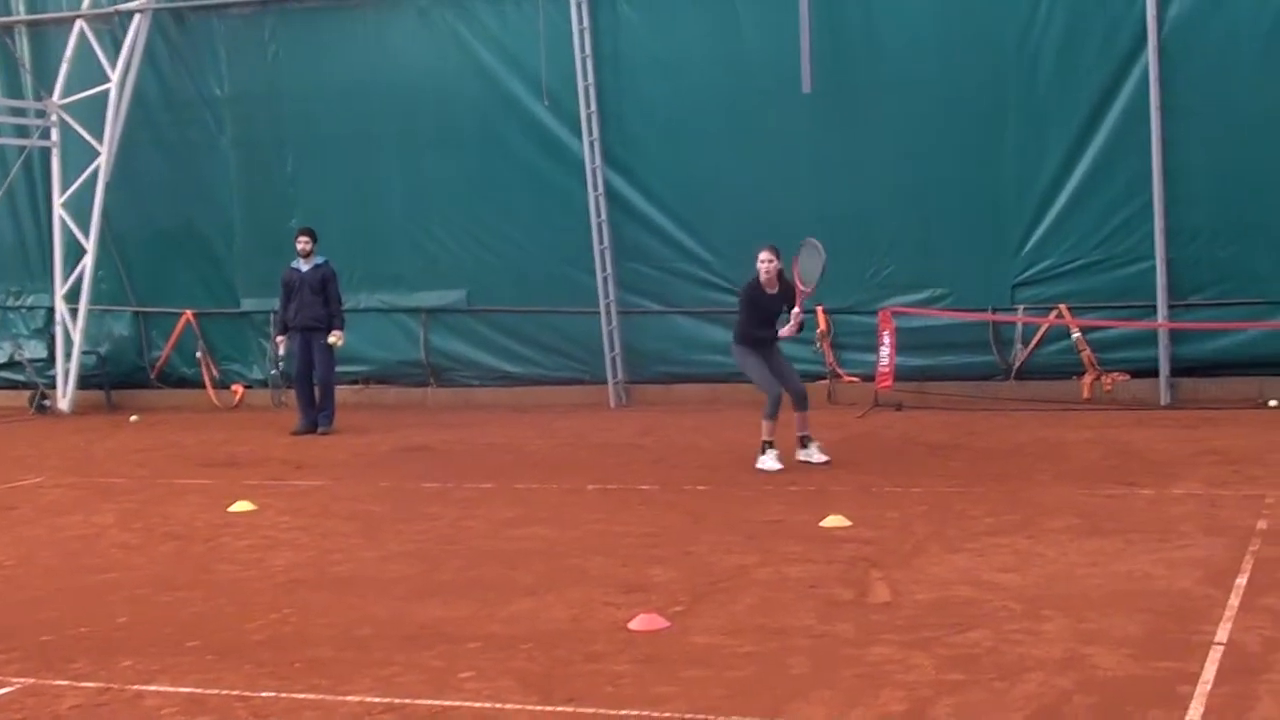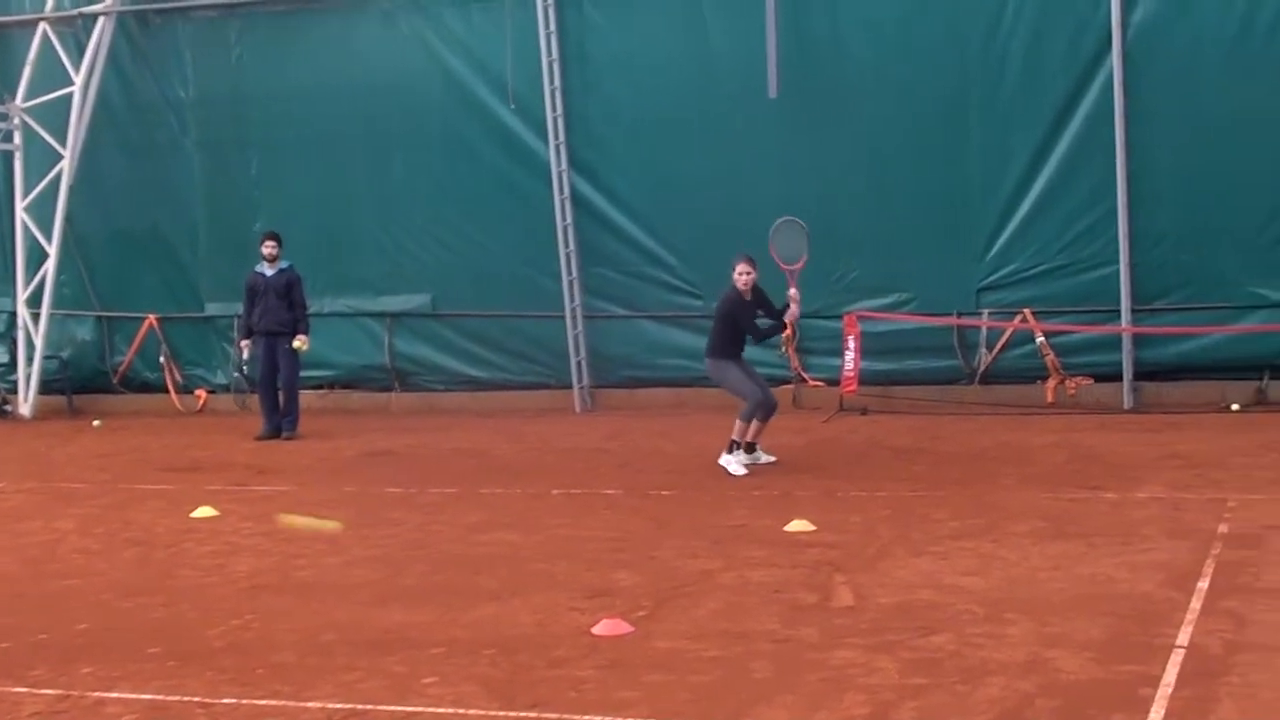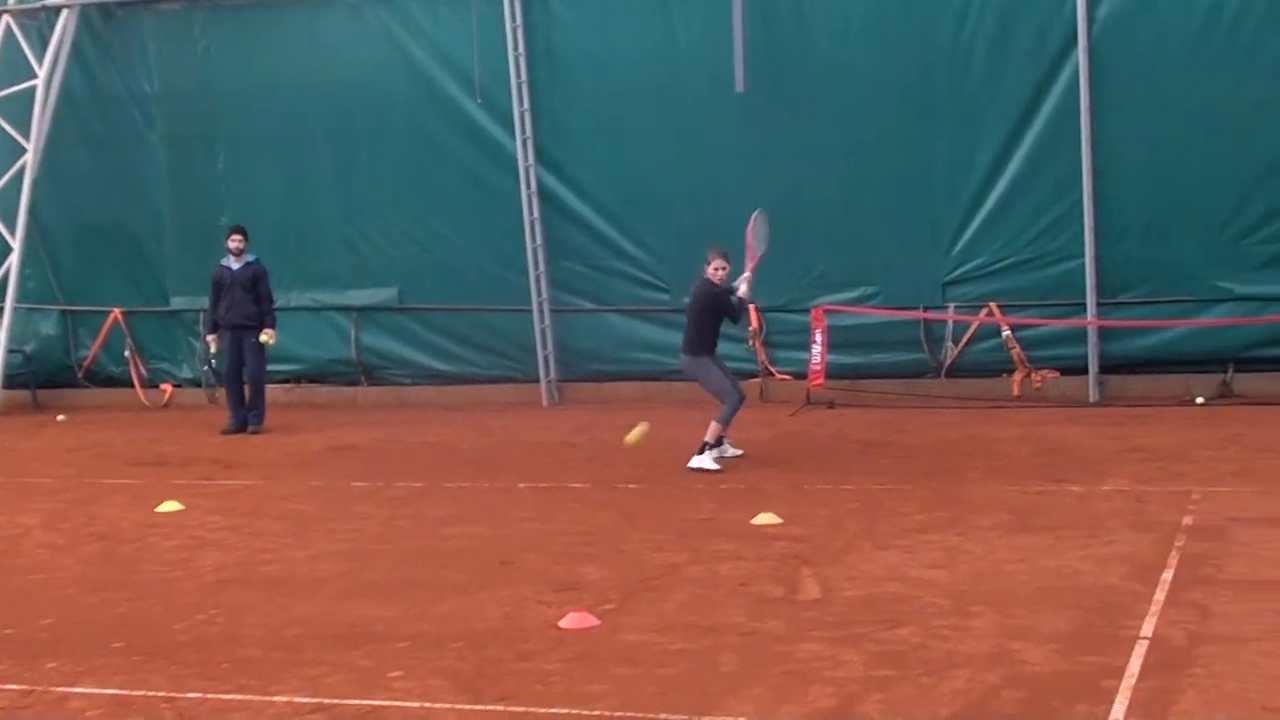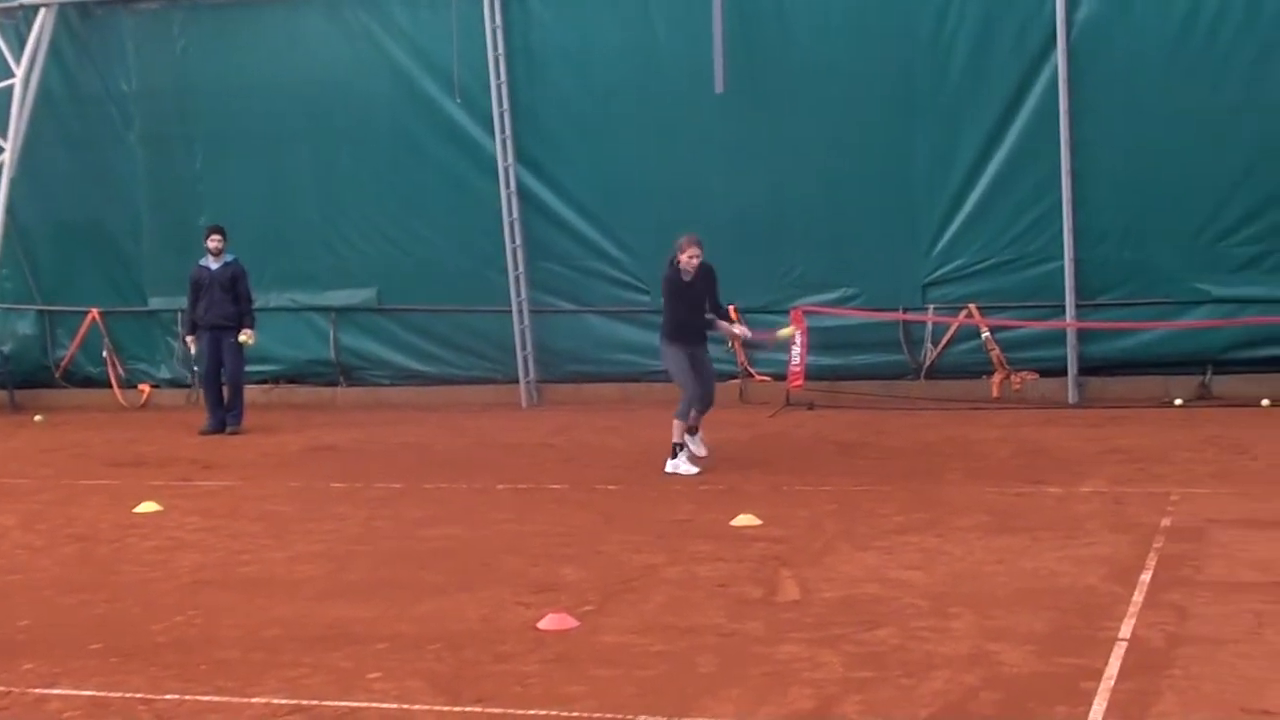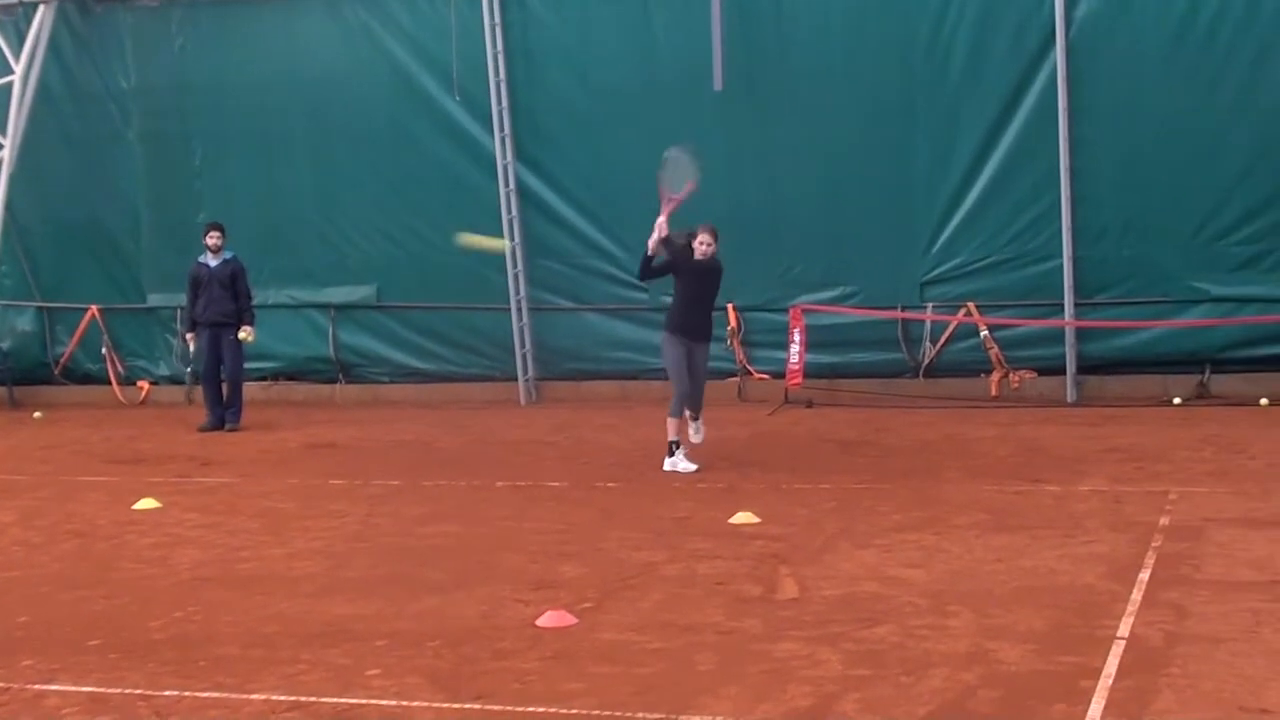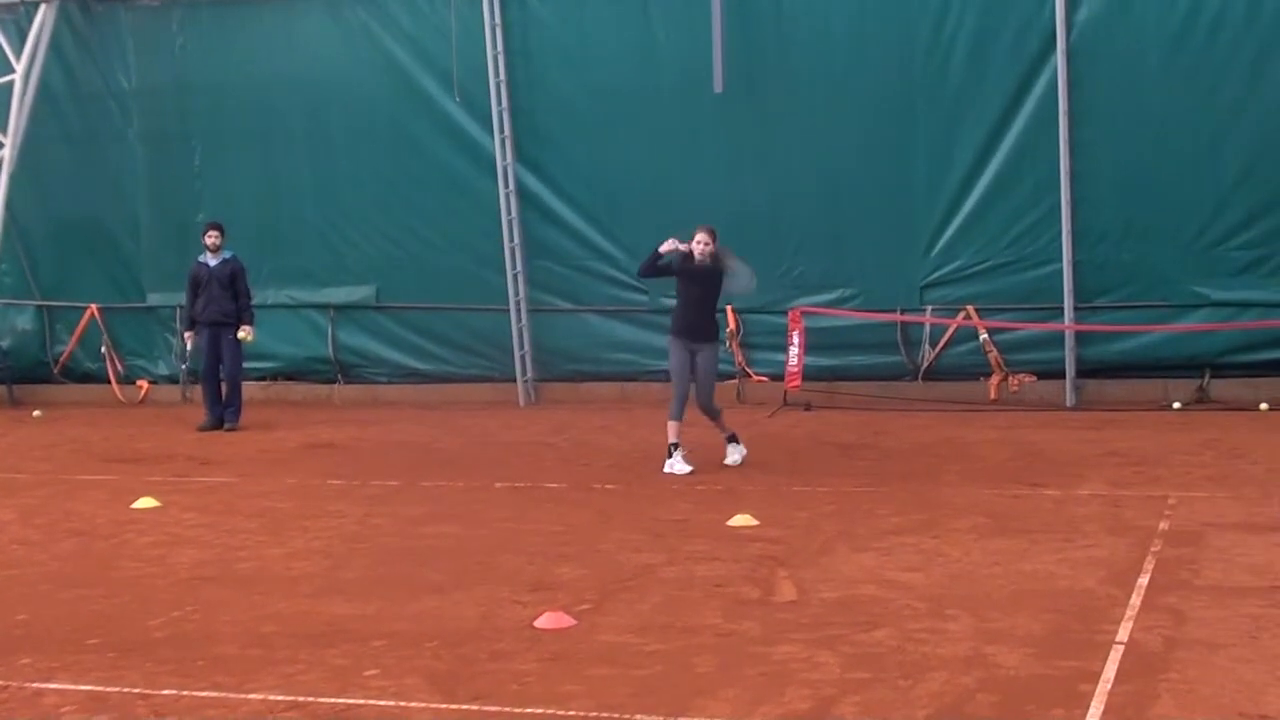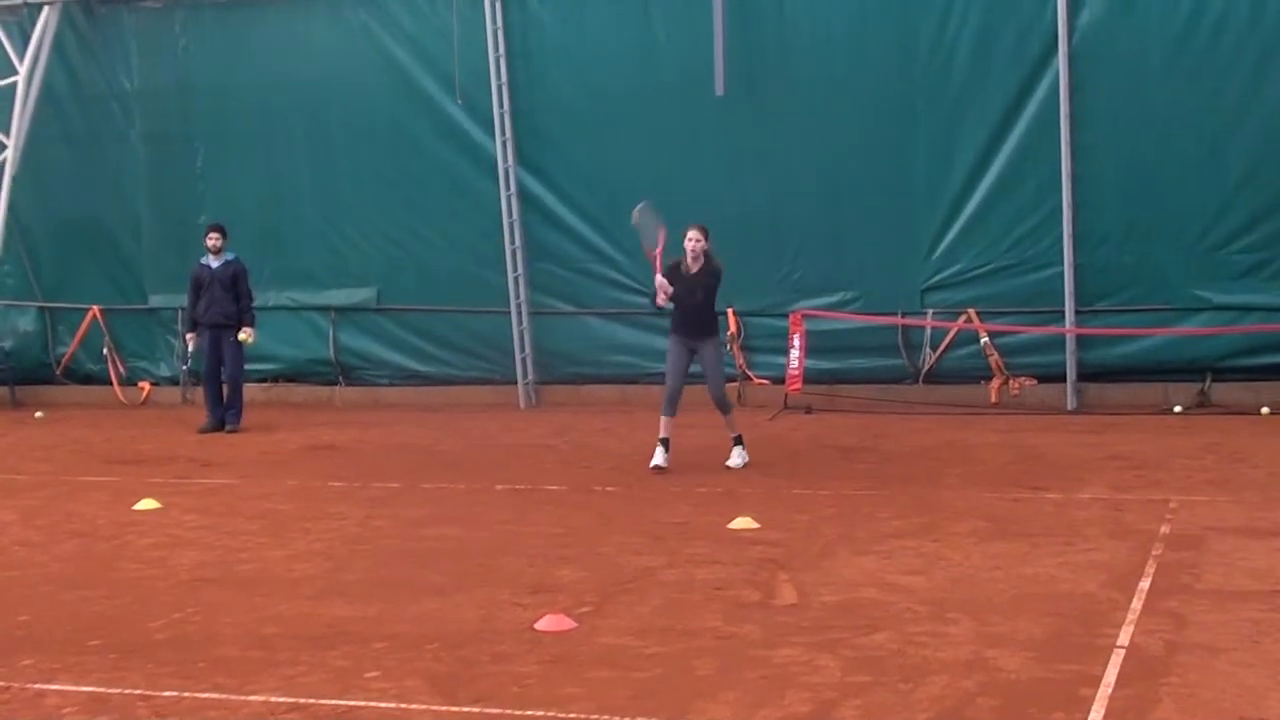
dt=0.2s
person 1, frame 1
left shoulder: (785, 286)
right shoulder: (750, 291)
left elbow: (797, 321)
right elbow: (749, 331)
left wrist: (796, 320)
right wrist: (779, 333)
left hip: (769, 349)
right hip: (746, 349)
left knee: (799, 391)
right knee: (774, 392)
left ankle: (807, 445)
right ankle: (766, 453)
person 1, frame 2
left shoulder: (753, 292)
right shoulder: (734, 301)
left elbow: (773, 314)
right elbow: (758, 336)
left wrist: (791, 304)
right wrist: (786, 322)
left hip: (734, 359)
right hip: (719, 362)
left knee: (769, 402)
right knee: (756, 398)
left ankle: (749, 450)
right ankle: (731, 453)
person 1, frame 3
left shoulder: (711, 286)
right shoulder: (711, 292)
right elbow: (735, 314)
left wrist: (735, 288)
right wrist: (742, 297)
left hip: (707, 354)
right hip: (695, 358)
left knee: (738, 396)
right knee: (733, 399)
left ankle: (718, 443)
right ankle: (702, 454)
person 1, frame 4
left shoulder: (708, 274)
right shoulder: (671, 279)
left elbow: (715, 306)
right elbow: (683, 317)
left wrist: (731, 324)
right wrist: (718, 324)
left hip: (698, 343)
right hip: (673, 344)
left knee: (707, 397)
right knee: (690, 395)
left ankle: (690, 433)
right ankle: (675, 458)
person 1, frame 5
left shoulder: (713, 267)
right shoulder: (679, 262)
left elbow: (685, 264)
right elbow: (643, 274)
left wrist: (665, 240)
right wrist: (652, 247)
left hip: (700, 340)
right hip: (674, 336)
left knee: (694, 398)
right knee: (680, 391)
left ankle: (693, 417)
right ankle: (672, 454)
person 1, frame 6
left shoulder: (716, 270)
right shoulder: (681, 262)
left elbow: (689, 271)
right elbow: (643, 272)
left wrist: (679, 252)
right wrist: (662, 251)
left hip: (706, 342)
right hip: (679, 340)
left knee: (704, 402)
right knee: (681, 394)
left ankle: (734, 443)
right ankle: (673, 455)
person 1, frame 7
left shoulder: (712, 271)
right shoulder: (673, 269)
left elbow: (698, 302)
right elbow: (659, 301)
left wrist: (671, 292)
right wrist: (661, 297)
left hip: (707, 339)
right hip: (679, 338)
left knee: (718, 395)
right knee: (672, 391)
left ankle: (738, 446)
right ankle: (662, 449)
person 2, frame 1
left shoulder: (325, 269)
right shoulder: (289, 273)
left elbow: (335, 301)
right elbow: (284, 304)
left wrist: (337, 327)
right wrist: (281, 331)
left hip: (321, 331)
right hip: (298, 332)
left knee: (324, 376)
right knee: (301, 376)
left ankle: (325, 421)
right ankle: (308, 420)
person 2, frame 2
left shoulder: (290, 274)
right shoulder: (254, 277)
left elbow: (299, 306)
right elbow: (248, 308)
left wrist: (302, 331)
right wrist: (245, 335)
left hip: (286, 335)
right hip: (262, 336)
left knee: (288, 380)
right knee: (265, 381)
left ankle: (289, 426)
right ankle: (271, 425)
person 2, frame 3
left shoulder: (256, 267)
right shoulder: (219, 271)
left elbow: (266, 299)
right elbow: (213, 302)
left wrist: (269, 325)
right wrist: (211, 330)
left hip: (252, 329)
right hip: (228, 330)
left knee: (255, 374)
right knee: (230, 375)
left ankle: (255, 419)
right ankle: (238, 419)
person 2, frame 4
left shoulder: (235, 268)
right shoulder: (198, 271)
left elbow: (245, 299)
right elbow: (192, 303)
left wrist: (248, 325)
right wrist: (190, 331)
left hip: (231, 330)
right hip: (206, 331)
left knee: (233, 375)
right knee: (209, 376)
left ankle: (233, 420)
right ankle: (216, 420)
person 2, frame 5
left shoulder: (234, 264)
right shoulder: (197, 268)
left elbow: (244, 296)
right elbow: (191, 300)
left wrist: (247, 322)
right wrist: (190, 328)
left hip: (230, 327)
right hip: (205, 328)
left knee: (233, 372)
right knee: (208, 373)
left ankle: (232, 417)
right ankle: (215, 417)
person 2, frame 6
left shoulder: (234, 264)
right shoulder: (197, 268)
left elbow: (243, 296)
right elbow: (191, 299)
left wrist: (247, 322)
right wrist: (188, 327)
left hip: (229, 326)
right hip: (205, 327)
left knee: (232, 372)
right knee: (208, 372)
left ankle: (231, 417)
right ankle: (214, 416)
person 2, frame 7
left shoulder: (236, 266)
right shoulder: (199, 269)
left elbow: (245, 298)
right elbow: (192, 301)
left wrist: (248, 324)
right wrist: (190, 328)
left hip: (231, 328)
right hip: (207, 329)
left knee: (233, 373)
right knee: (209, 374)
left ankle: (232, 418)
right ankle: (215, 418)
